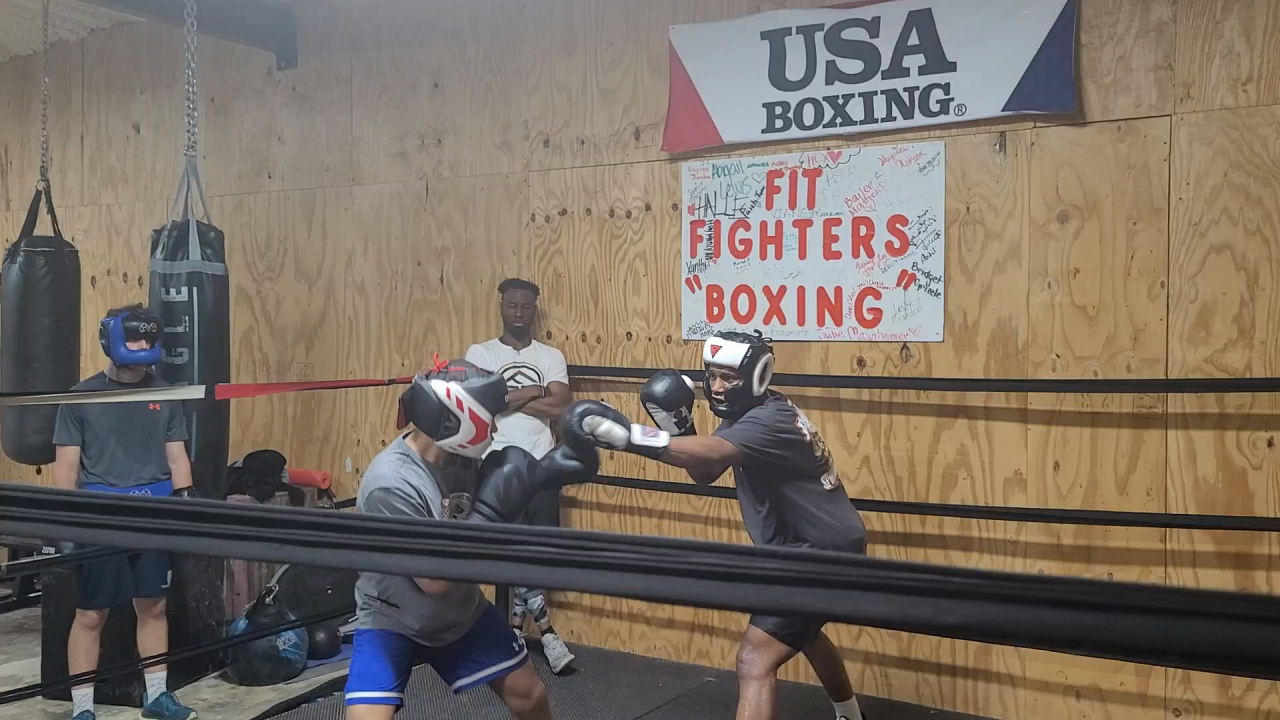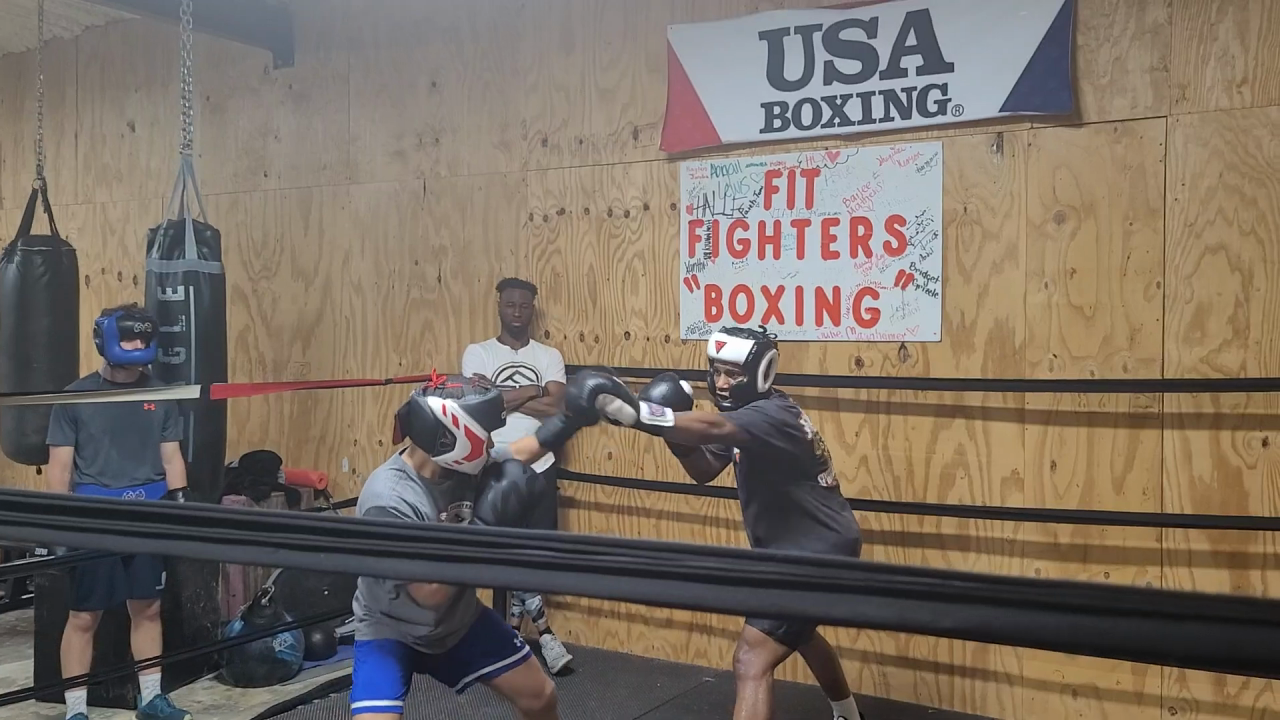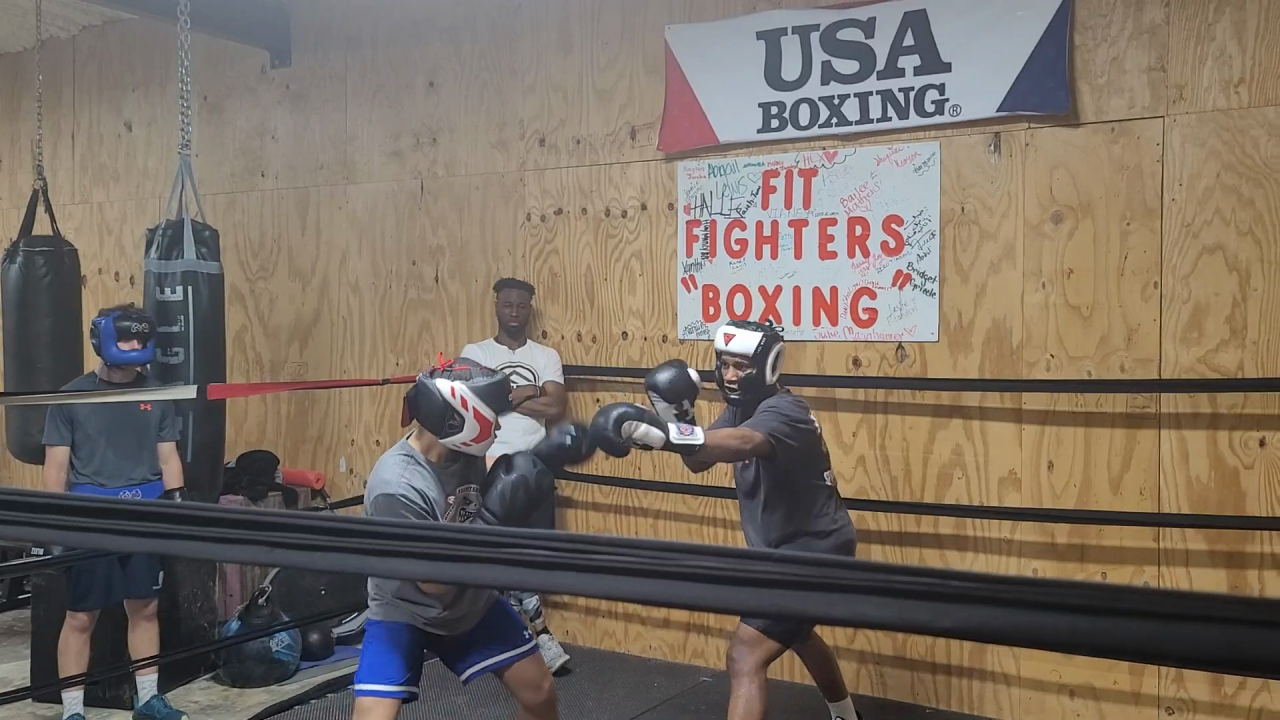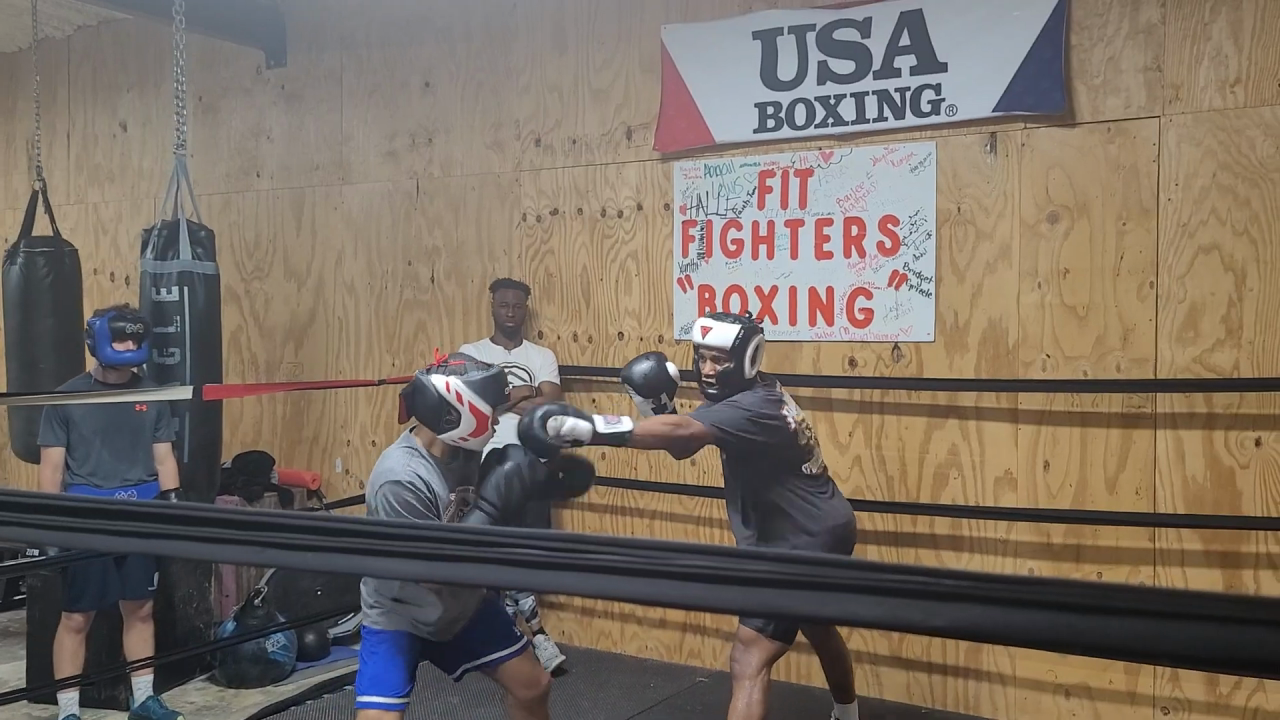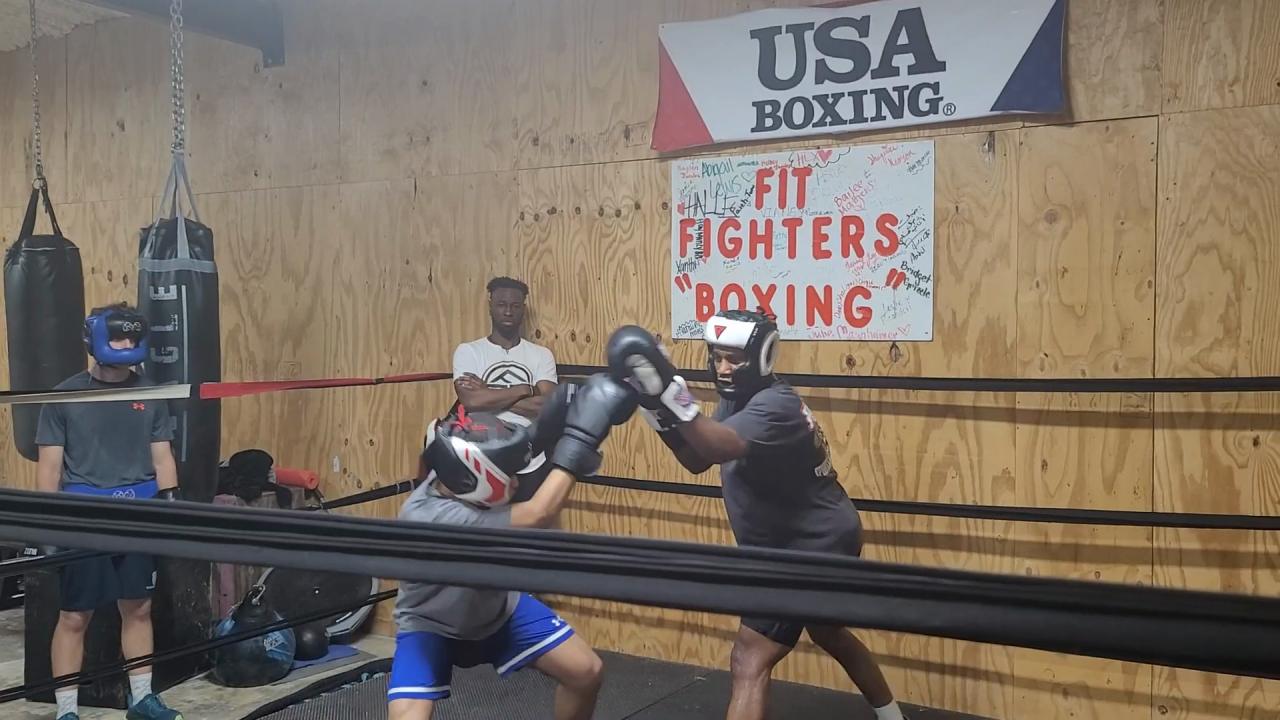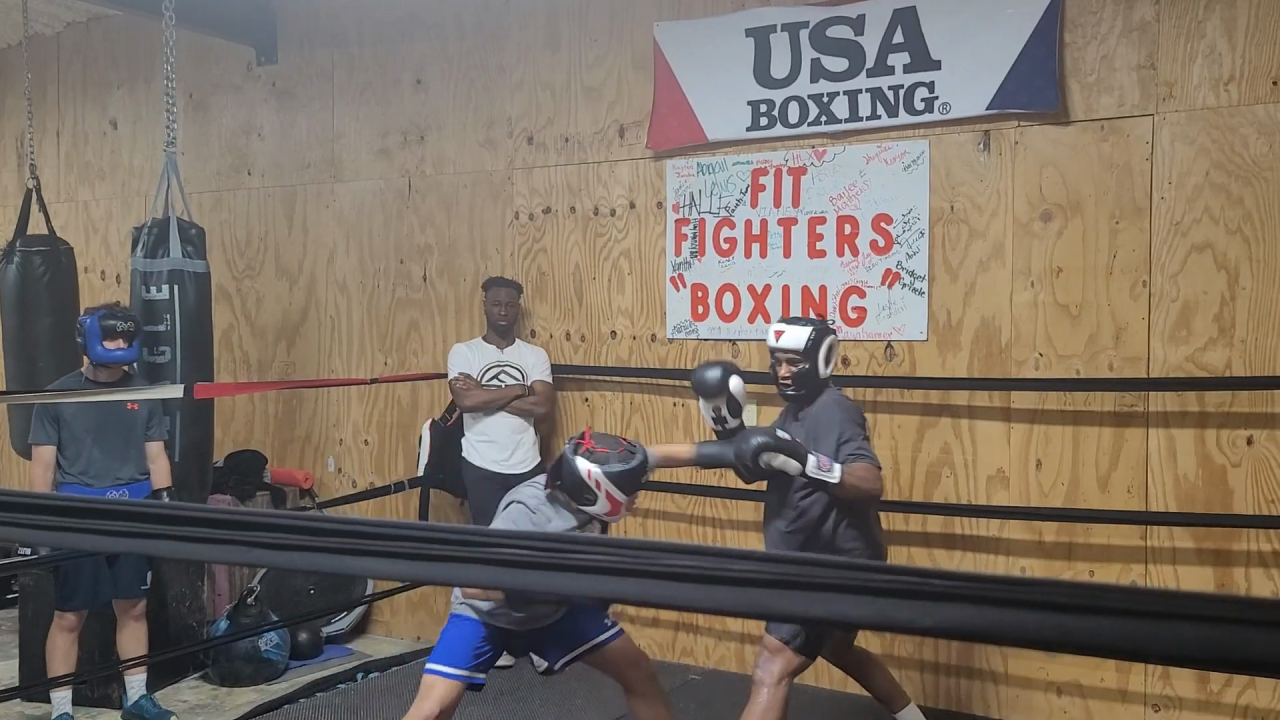
dt=0.2s
person 1, frame 1
left shoulder: (164, 396)
right shoulder: (83, 397)
left elbow: (177, 457)
right elbow: (67, 464)
left knee: (154, 606)
right knee: (91, 613)
person 1, frame 2
left shoulder: (159, 395)
right shoulder: (76, 397)
left elbow: (171, 457)
right elbow: (60, 465)
left wrist: (180, 505)
left knee: (148, 608)
right knee: (84, 616)
person 1, frame 3
left shoulder: (156, 396)
right shoulder: (73, 397)
left elbow: (168, 457)
right elbow: (56, 465)
left wrist: (177, 505)
left knee: (145, 608)
right knee: (80, 617)
person 1, frame 4
left shoulder: (151, 396)
right shoulder: (68, 398)
left elbow: (164, 458)
right elbow: (51, 466)
left wrist: (172, 506)
left knee: (140, 609)
right knee: (76, 617)
person 1, frame 5
left shoulder: (150, 395)
right shoulder: (65, 396)
left elbow: (162, 457)
right elbow: (50, 465)
left wrist: (170, 505)
left knee: (138, 608)
right knee: (74, 616)
person 1, frame 6
left shoulder: (143, 395)
right shoulder: (59, 396)
left elbow: (156, 456)
right elbow: (43, 465)
left wrist: (164, 504)
left knee: (134, 608)
right knee: (69, 617)
person 2, frame 1
left shoulder: (771, 420)
right shoulder: (752, 413)
left elbow: (711, 452)
right elbow: (705, 473)
left wrist: (625, 432)
right wrist: (678, 424)
left hip: (826, 552)
right hip: (812, 547)
left knee: (755, 662)
right knee: (799, 630)
person 2, frame 2
left shoulder: (772, 413)
right shoulder: (746, 409)
left elbow: (711, 428)
right elbow: (702, 470)
left wrist: (632, 410)
right wrist: (672, 425)
left hip: (817, 552)
right hip: (804, 548)
left knee: (752, 661)
right knee: (794, 631)
person 2, frame 3
left shoulder: (783, 409)
right shoulder: (744, 406)
left elbow: (742, 444)
right elbow: (700, 458)
left wrist: (665, 432)
right wrist: (679, 415)
left hip: (811, 551)
right hip: (800, 546)
left knee: (746, 657)
right knee: (798, 632)
person 2, frame 4
left shoulder: (755, 406)
right shoulder: (739, 395)
left elbow: (684, 432)
right elbow: (681, 443)
left wrist: (588, 426)
right wrist: (656, 407)
left hip: (809, 541)
right hip: (809, 536)
left knee: (748, 659)
right knee: (817, 629)
person 2, frame 5
left shoulder: (772, 404)
right shoulder: (740, 400)
left elbow: (718, 449)
right elbow: (696, 460)
left wrist: (664, 387)
right wrist: (663, 411)
left hip: (814, 546)
right hip: (820, 539)
left knee: (749, 664)
right knee: (829, 636)
person 2, frame 6
left shoulder: (835, 410)
right shoulder: (793, 411)
left elbow: (870, 485)
right elbow: (751, 471)
left wrist: (803, 463)
right wrist: (726, 422)
right hip: (813, 559)
left knee: (770, 671)
right knee: (839, 650)
person 3, frame 1
left shoulder: (551, 356)
right shoulder: (480, 353)
left elbow: (559, 409)
left wrist: (505, 398)
right wrist: (534, 392)
left ankle: (516, 627)
right ankle: (544, 630)
person 3, frame 2
left shoulder: (549, 356)
right shoulder: (477, 353)
left elbow: (557, 408)
left wrist: (503, 398)
right wrist: (530, 392)
left hip: (539, 467)
left ankle: (514, 630)
right ankle: (542, 631)
person 3, frame 3
left shoulder: (546, 356)
right shoulder: (475, 353)
left elbow: (555, 409)
right wrist: (528, 391)
right hip: (493, 467)
right ankle: (540, 630)
person 3, frame 4
left shoulder: (542, 356)
right shoulder: (470, 354)
left wrist: (503, 406)
right wrist: (525, 404)
left ankle: (510, 623)
right ankle: (534, 630)
person 3, frame 5
left shoulder: (540, 355)
right shoulder: (468, 352)
right elbow: (469, 401)
left wrist: (490, 396)
right wrist: (524, 391)
left hip: (530, 464)
person 3, frame 6
left shoulder: (535, 355)
right shoulder: (463, 352)
left elbow: (543, 407)
right elbow: (465, 400)
left wrist: (486, 395)
right wrist: (517, 390)
left hip: (527, 467)
right hip: (481, 467)
person 4, frame 1
left shoulder: (461, 456)
right shoulder: (389, 483)
left elbow: (510, 470)
right elbow: (433, 579)
left wrist: (544, 471)
right wrist: (490, 511)
left hip: (460, 615)
right hip: (391, 623)
person 4, frame 2
left shoulder: (460, 464)
right shoulder: (388, 499)
left elbow: (505, 459)
right elbow: (431, 593)
left wrist: (563, 423)
right wrist: (489, 524)
left hip: (461, 622)
right hip: (391, 631)
person 4, frame 3
left shoulder: (462, 451)
right shoulder: (395, 486)
right elbow: (433, 580)
left wrist: (541, 456)
right wrist: (494, 517)
left hip: (472, 604)
right hip: (404, 615)
person 4, frame 4
left shoulder: (458, 447)
right shoulder: (399, 480)
left wrist: (545, 479)
right wrist: (493, 506)
left hip: (464, 608)
right hip: (395, 619)
left knee: (532, 687)
person 4, frame 5
left shoulder: (472, 469)
right shoulder: (431, 515)
right elbow: (530, 521)
right wrist: (581, 435)
left hip: (497, 609)
right hip: (431, 627)
left knee: (586, 673)
person 4, frame 6
left shoulder: (574, 483)
right shoulder: (524, 519)
right elbow: (475, 585)
left hip: (551, 610)
right hip: (486, 615)
left knee: (640, 674)
